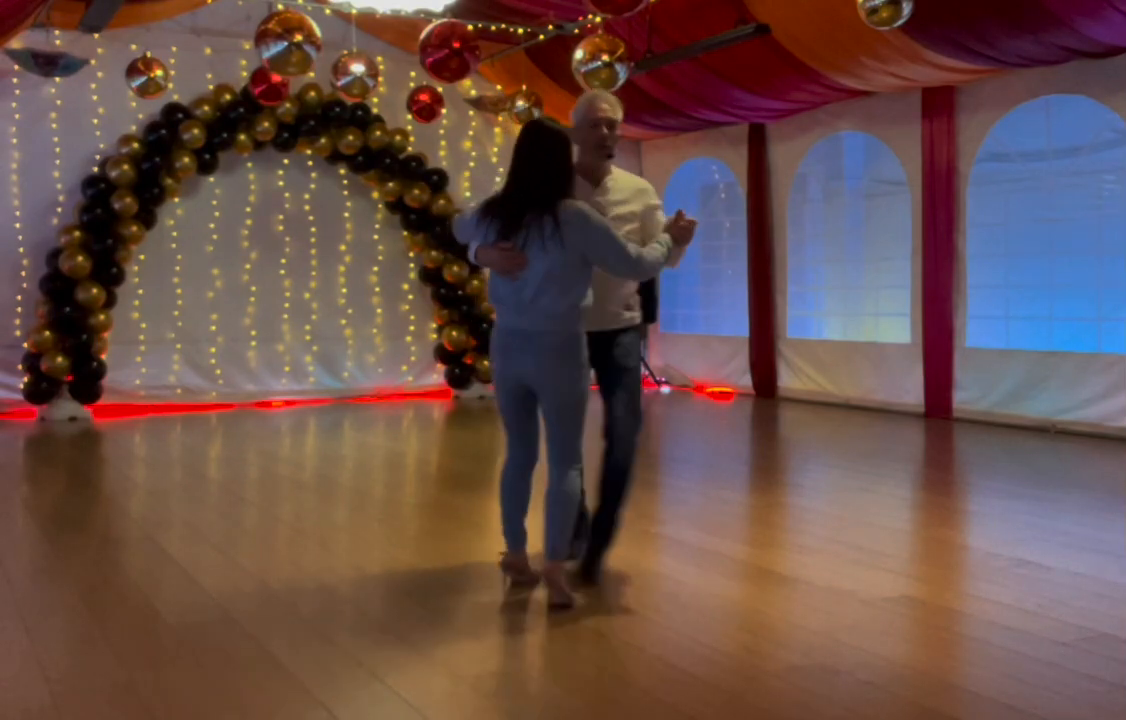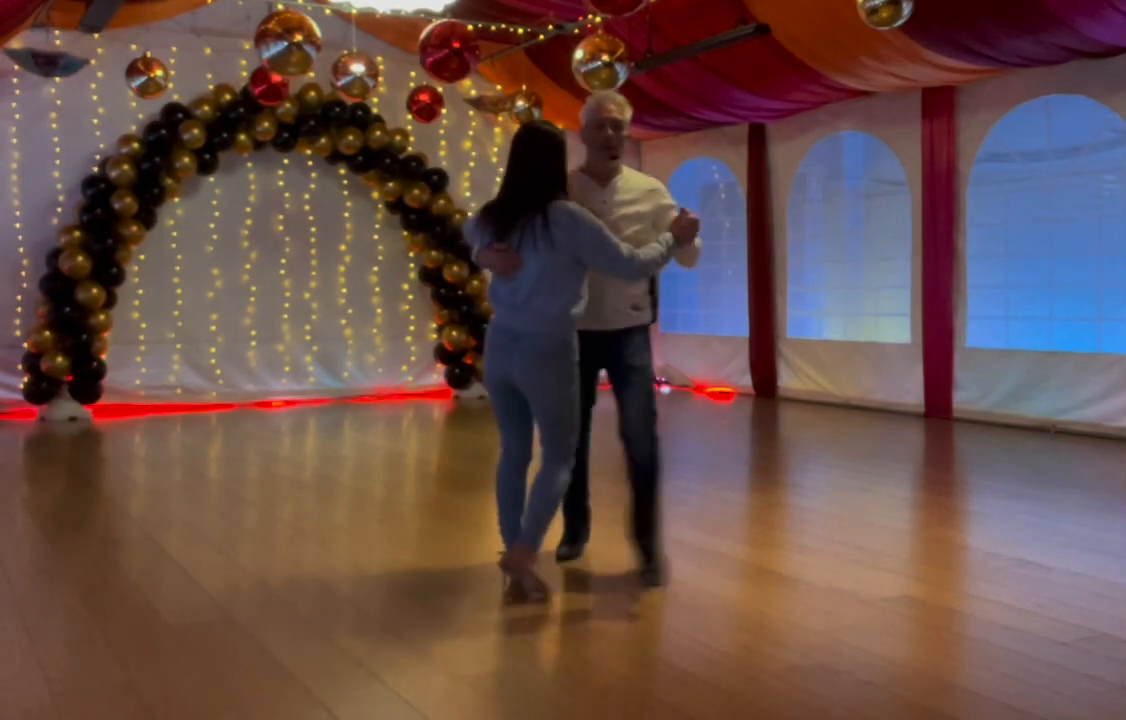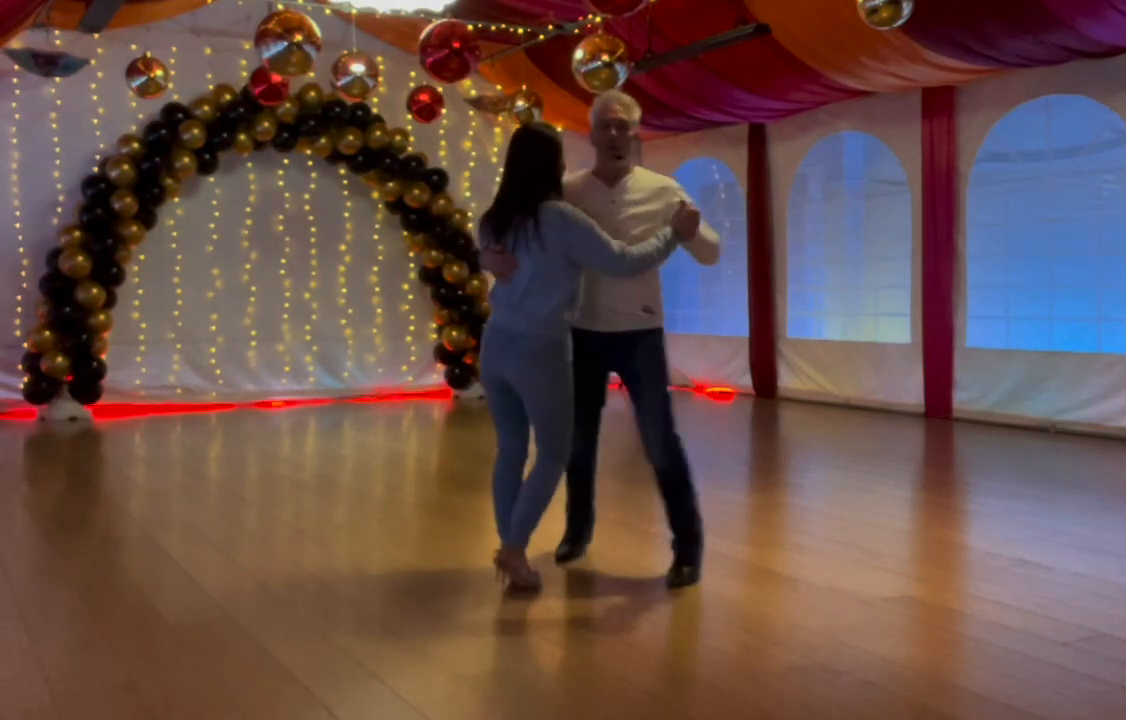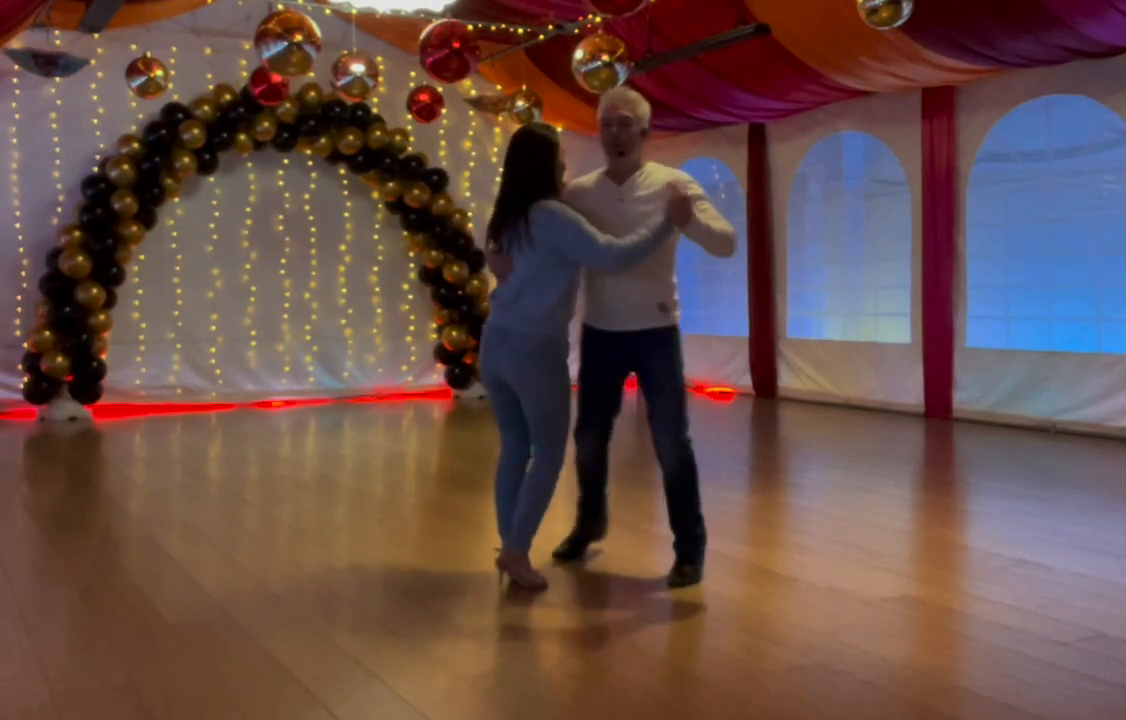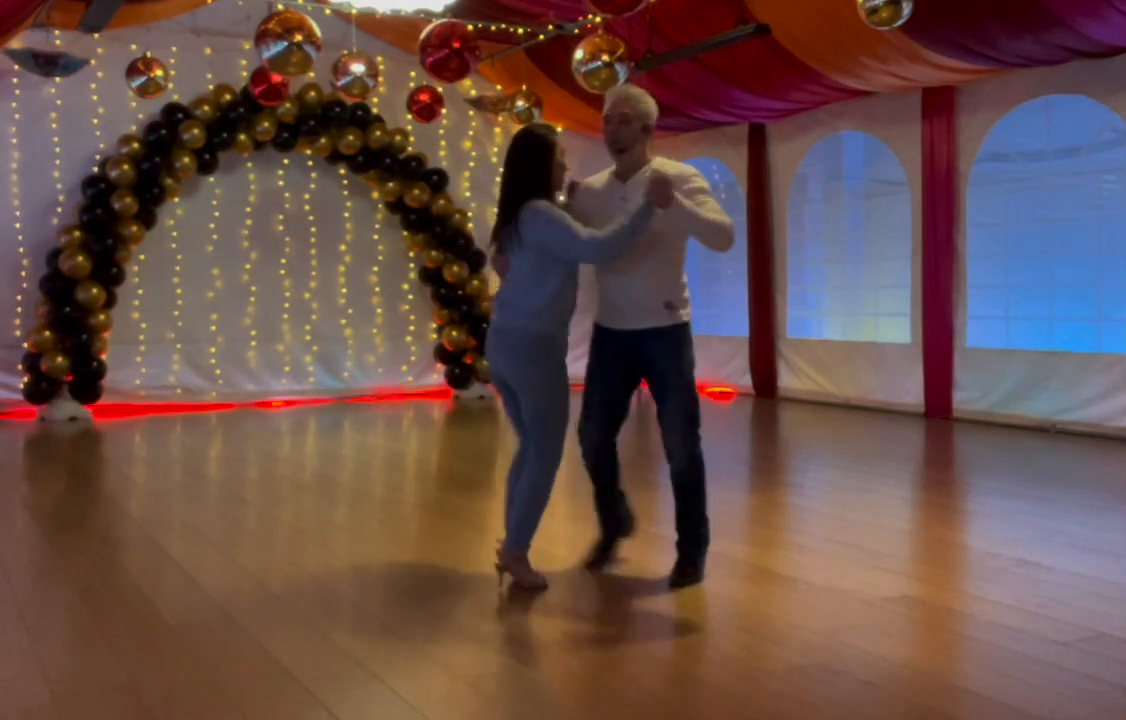
dt=0.1s
person 1, frame 1
left shoulder: (639, 192)
left elbow: (661, 257)
right wrist: (486, 254)
left hip: (620, 332)
left knee: (623, 435)
left ankle: (598, 538)
person 1, frame 2
left shoulder: (649, 191)
left elbow: (687, 258)
left wrist: (684, 235)
right wrist: (488, 255)
left hip: (628, 332)
right hip: (572, 332)
left knee: (639, 433)
right knee: (572, 438)
left ankle: (647, 538)
right ankle: (575, 527)
person 1, frame 3
left shoulder: (663, 190)
right shoulder: (565, 192)
left elbow: (709, 254)
left wrist: (691, 231)
right wrist: (493, 257)
left hip: (641, 336)
right hip: (584, 335)
left knee: (660, 441)
right knee: (578, 440)
left ankle: (687, 545)
right ankle: (578, 528)
person 1, frame 4
left shoulder: (673, 184)
right shoulder: (576, 192)
left elbow: (724, 243)
left wrist: (684, 216)
left hip: (655, 333)
right hip: (600, 333)
left knee: (671, 443)
right knee: (590, 439)
left ankle: (690, 549)
right ankle: (589, 523)
person 1, frame 5
left shoulder: (678, 177)
right shoulder: (588, 191)
left elbow: (723, 237)
left wrist: (671, 201)
left hip: (667, 331)
right hip: (611, 332)
left knee: (681, 442)
right knee: (594, 434)
left ankle: (692, 549)
right ankle: (614, 521)
person 2, frame 1
left shoulder: (496, 215)
right shoulder: (574, 217)
left elbow: (461, 229)
right elbow: (637, 266)
left wrist: (504, 193)
right wrist: (670, 239)
left hip: (507, 348)
right hip: (558, 350)
left knee: (519, 454)
right knee: (564, 463)
left ankle: (516, 553)
right ankle: (555, 565)
person 2, frame 2
left shoulder: (497, 216)
right shoulder: (566, 217)
left elbow: (473, 232)
right elbow: (628, 264)
right wrist: (671, 239)
left hip: (499, 347)
right hip: (546, 352)
left knee: (514, 453)
right knee: (559, 458)
left ankle: (513, 549)
right ankle: (524, 553)
person 2, frame 3
left shoulder: (499, 218)
right shoulder: (559, 217)
right elbow: (623, 261)
right wrist: (673, 231)
left hip: (495, 345)
right hip: (540, 351)
left knee: (510, 451)
right knee: (553, 456)
left ankle: (509, 547)
right ankle: (514, 548)
person 2, frame 4
left shoulder: (510, 218)
right shoulder: (550, 215)
right elbow: (613, 255)
right wrist: (665, 218)
left hip: (497, 343)
right hip: (536, 349)
left knee: (514, 451)
right knee: (548, 456)
left ankle: (510, 545)
right ankle: (516, 551)
person 2, frame 5
left shoulder: (517, 217)
right shoulder: (540, 215)
right elbow: (595, 249)
right wrist: (646, 205)
left hip: (503, 343)
right hip: (535, 347)
left knee: (531, 448)
right knee: (545, 455)
left ankle: (511, 545)
right ankle: (515, 552)
